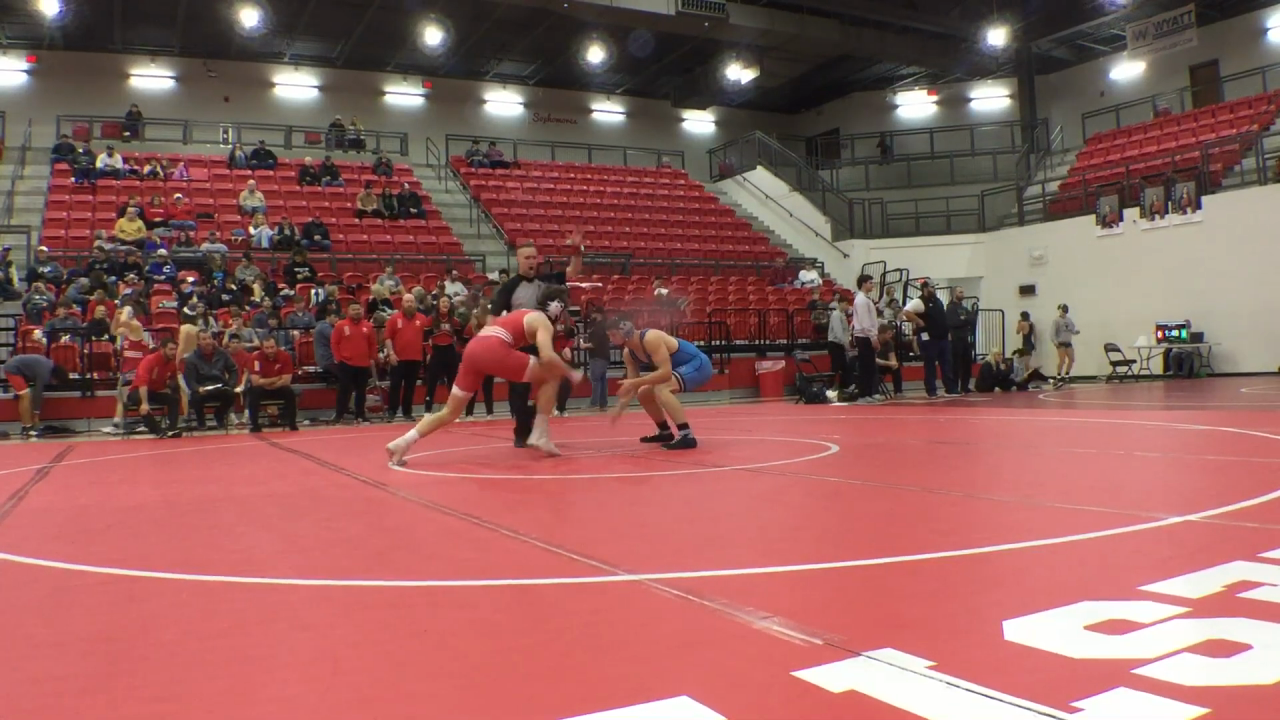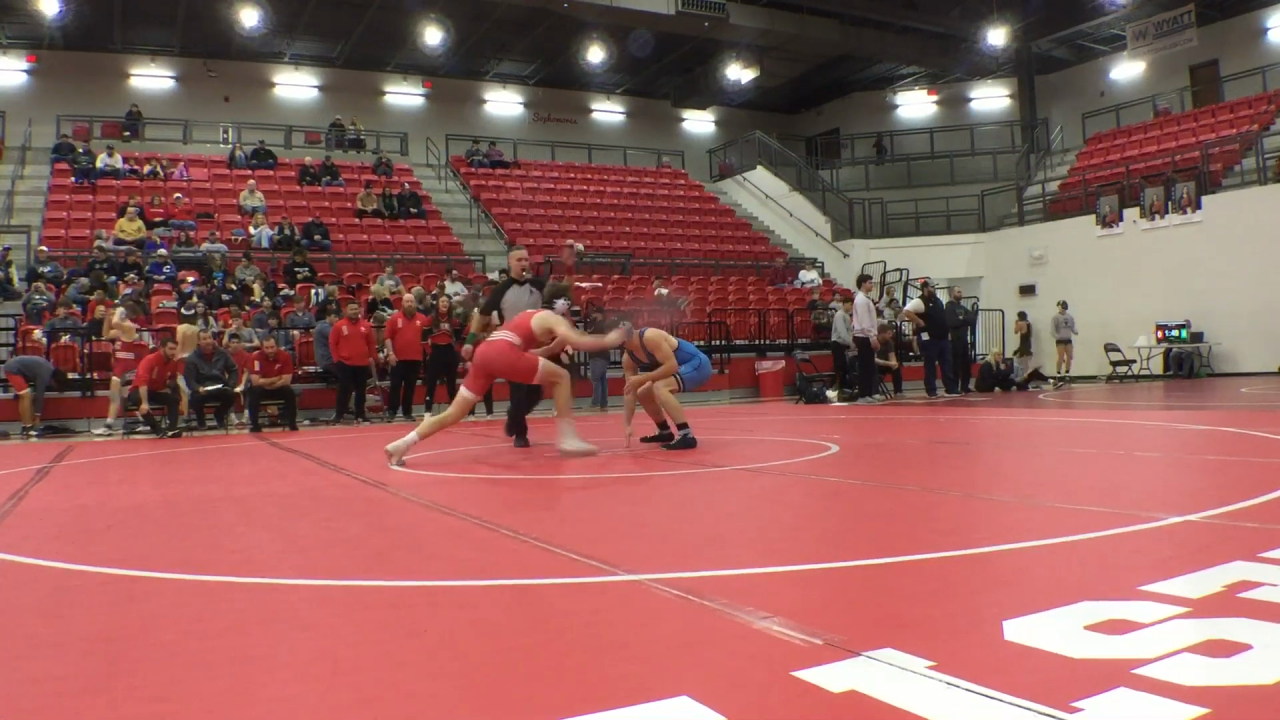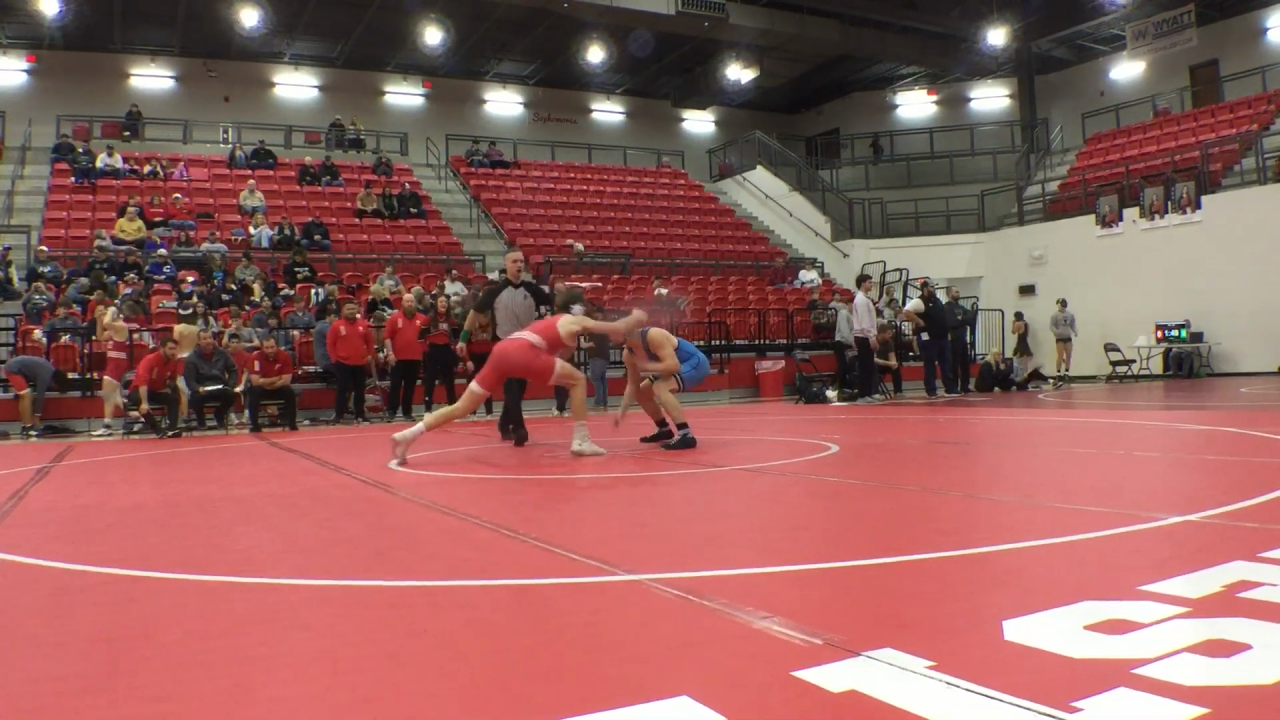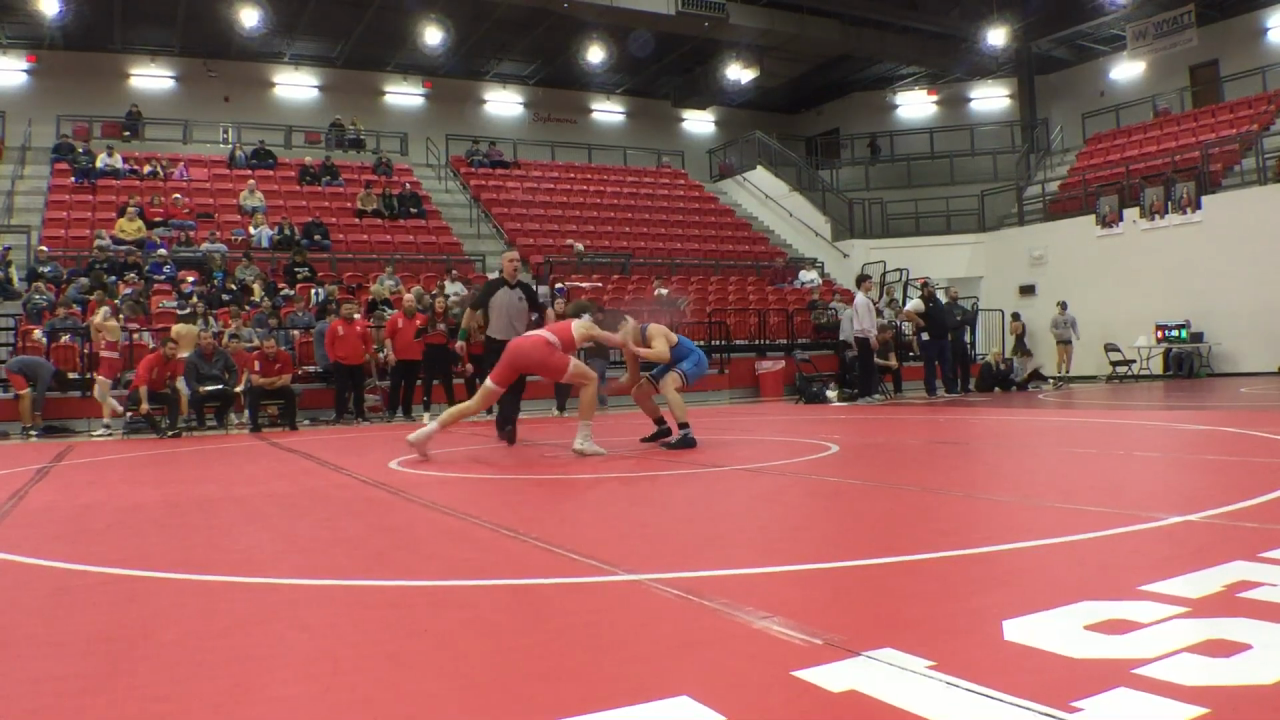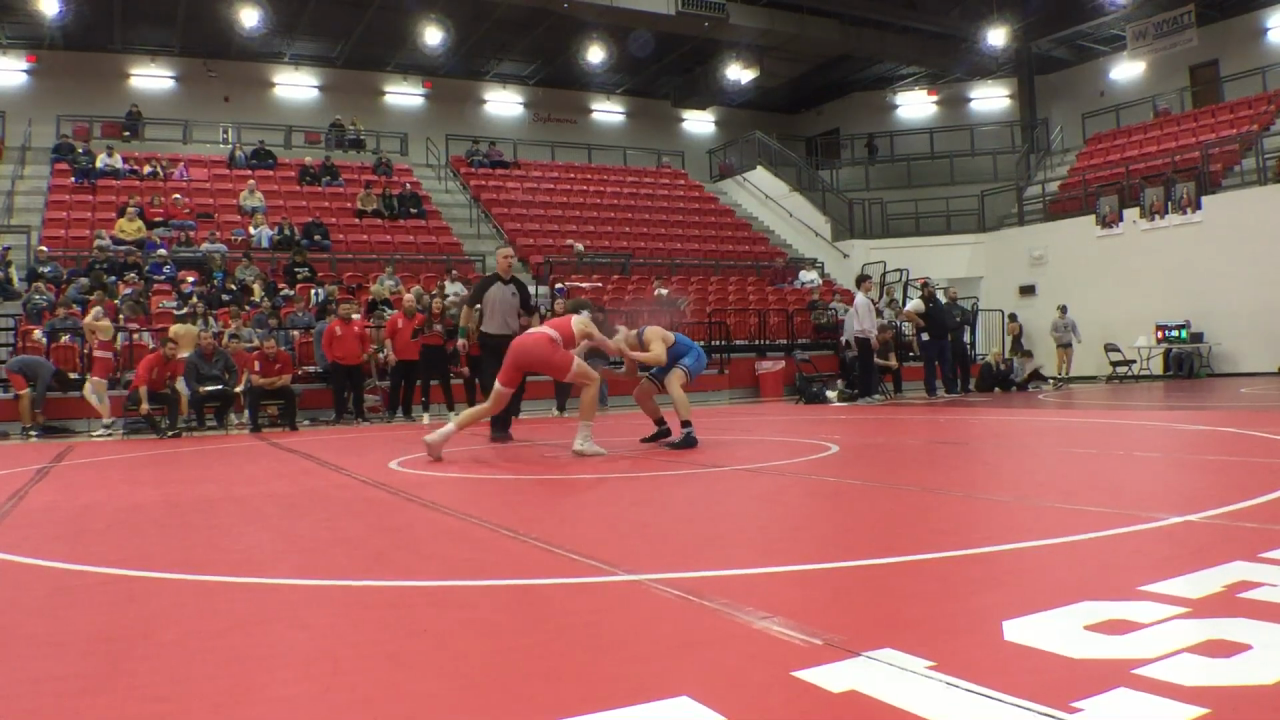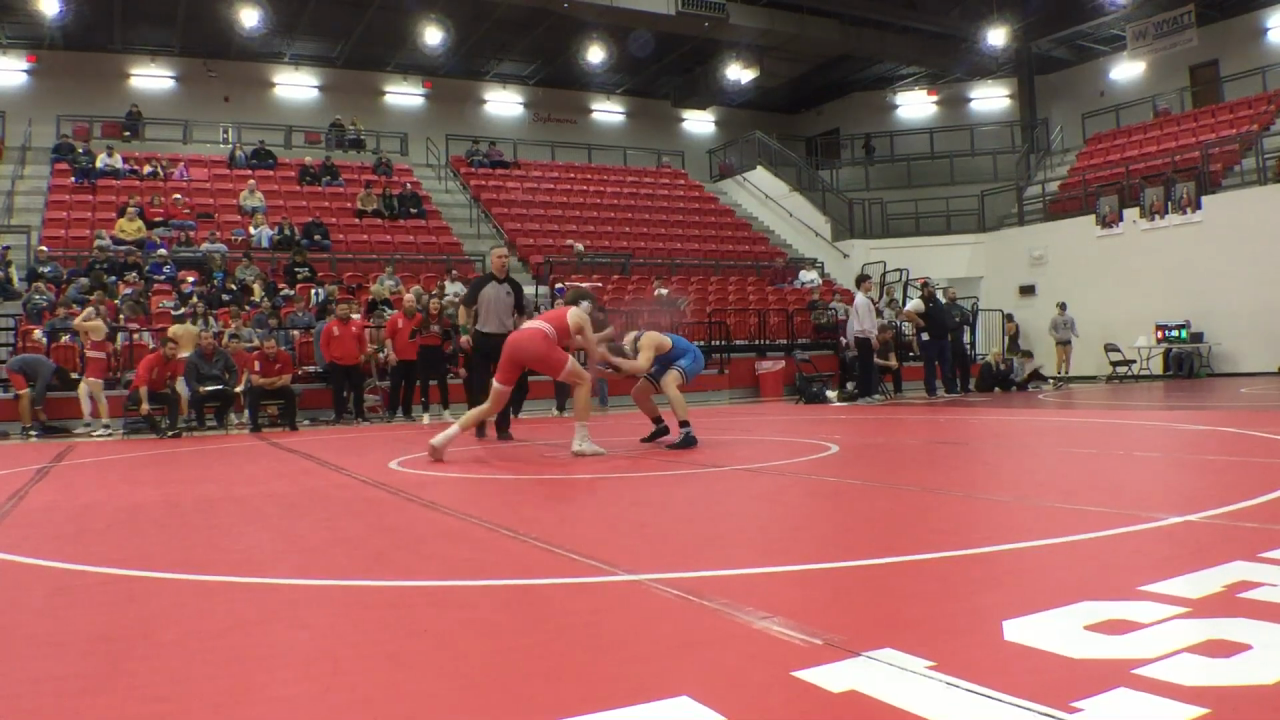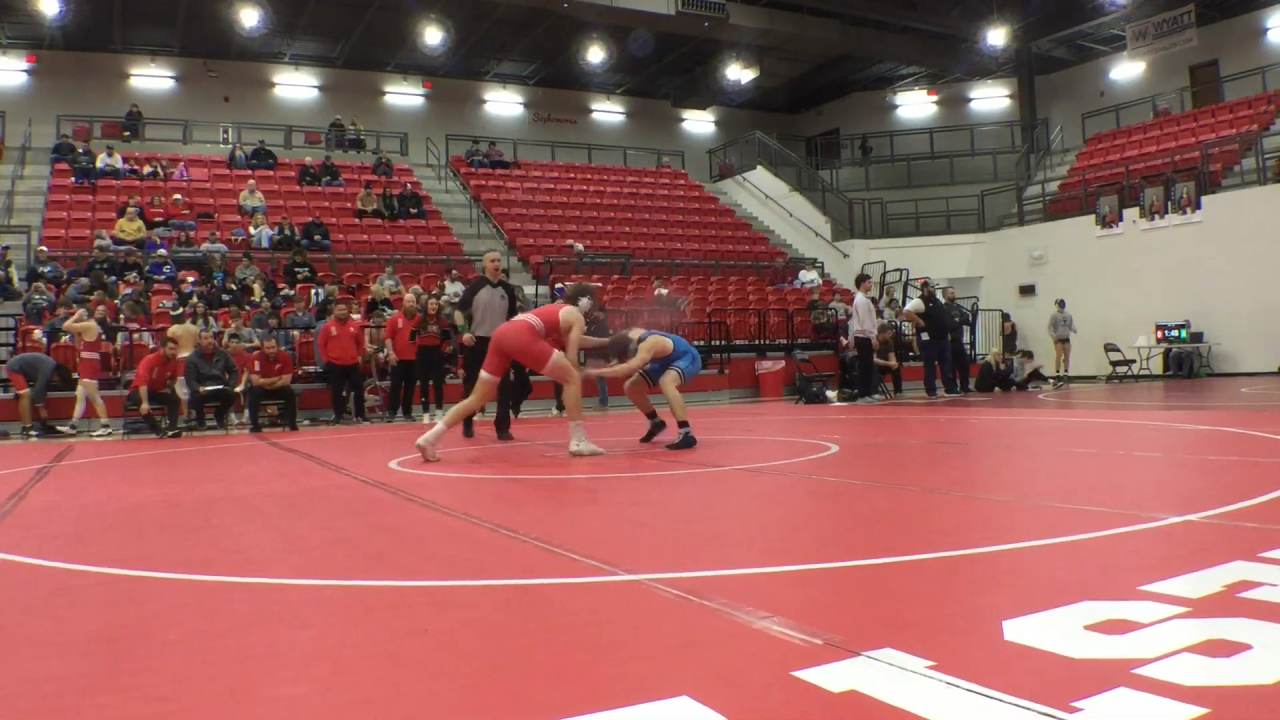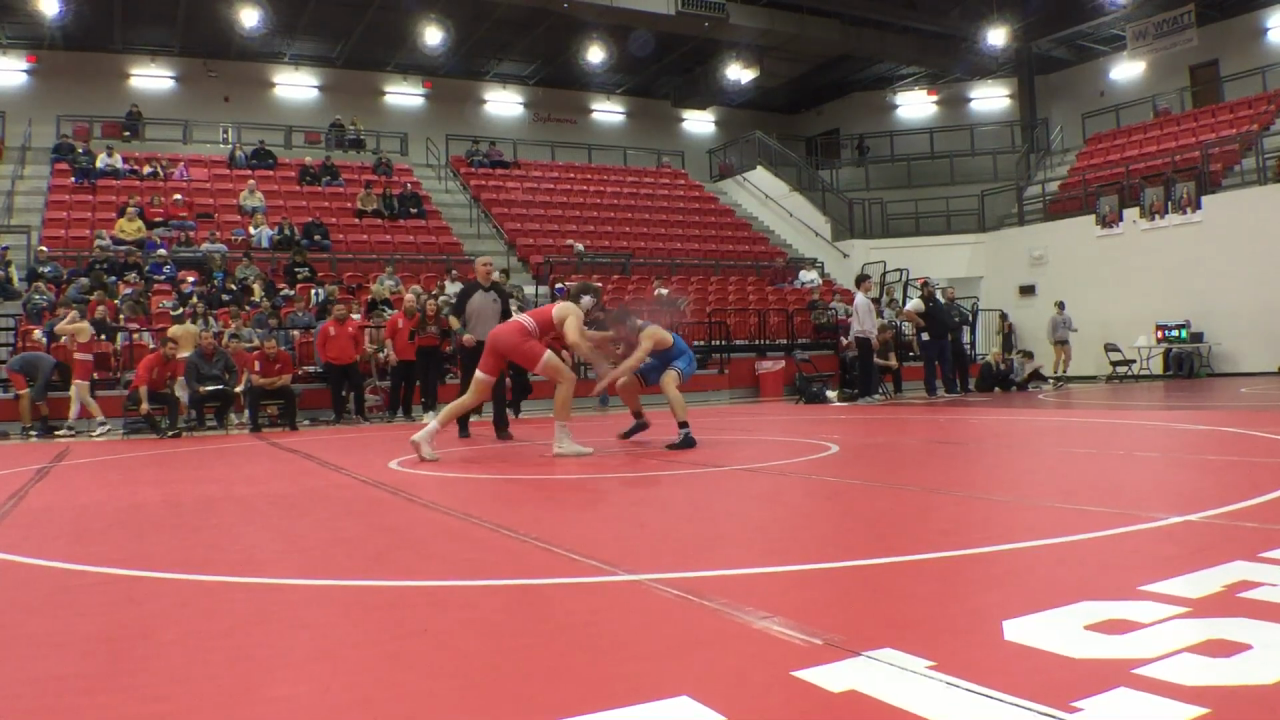
dt=0.1s
person 1, frame 1
left shoulder: (523, 314)
right shoulder: (544, 323)
right elbow: (548, 357)
right wrist: (571, 373)
left hip: (474, 348)
right hip: (493, 351)
left knee: (450, 413)
right knee: (552, 376)
left ankle: (401, 444)
right ankle: (540, 436)
person 1, frame 2
left shoulder: (529, 315)
right shoulder: (552, 319)
right elbow: (579, 342)
left wrist: (553, 347)
right wrist: (609, 340)
left hip: (484, 352)
right hip: (503, 354)
left knee: (452, 415)
right knee: (561, 378)
left ankle: (400, 445)
right ankle: (569, 440)
person 1, frame 3
left shoulder: (549, 321)
right shoulder: (575, 321)
right elbow: (615, 329)
right wrist: (635, 319)
left hip: (502, 349)
right hip: (522, 354)
left knee: (461, 408)
right knee: (578, 380)
left ankle: (406, 437)
right ankle: (581, 441)
person 1, frame 4
left shoulder: (557, 326)
right shoulder: (587, 327)
right elbow: (618, 341)
right wrist: (628, 327)
left hip: (515, 346)
right hip: (537, 351)
left knee: (477, 403)
right knee: (589, 379)
left ankle: (423, 434)
right ankle: (584, 441)
person 1, frame 5
left shoulder: (557, 322)
right shoulder: (585, 324)
right elbow: (612, 348)
left wrist: (583, 346)
left hip: (518, 344)
right hip: (540, 348)
left knee: (492, 406)
right knee: (592, 380)
left ankle: (439, 436)
right ankle: (584, 441)
person 1, frame 6
left shoulder: (558, 313)
right shoulder: (582, 317)
left elbow: (571, 342)
right elbow: (595, 356)
left wrist: (594, 340)
left hip: (514, 341)
right hip: (536, 344)
left knee: (493, 406)
right knee: (584, 380)
left ankle: (442, 439)
right ankle: (581, 441)
person 1, frame 7
left shoulder: (555, 309)
right shoulder: (577, 316)
left elbow: (577, 340)
right elbow: (571, 356)
left wrist: (603, 341)
left hip: (502, 332)
right hip: (522, 336)
left knee: (477, 398)
right knee: (572, 378)
left ankle: (430, 438)
right ankle: (578, 441)
person 1, frame 8
left shoulder: (562, 307)
right shoulder: (576, 311)
left elbow: (580, 336)
right elbow: (573, 341)
right wrist: (596, 359)
left hip: (498, 334)
right hip: (514, 337)
left knee: (472, 398)
right knee: (566, 379)
left ankle: (425, 436)
right ankle: (562, 442)
person 2, frame 1
left shoulder: (546, 281)
right shoulder: (509, 287)
left elbow: (573, 273)
right elbow: (493, 316)
left wrist: (576, 249)
right knee: (519, 390)
left ankle: (529, 427)
right ankle: (522, 433)
person 2, frame 2
left shoulder: (537, 285)
right shoulder: (501, 290)
right elbow: (481, 315)
right wrist: (470, 341)
left knee: (535, 391)
right knee: (519, 390)
left ankle: (513, 423)
right ankle: (520, 433)
person 2, frame 3
left shoulder: (532, 289)
right shoulder: (495, 290)
left elbow: (555, 303)
right elbow: (475, 312)
right wrist: (464, 338)
left knee: (517, 389)
right knee: (512, 388)
left ankle: (506, 425)
right ankle: (518, 430)
person 2, frame 4
left shoulder: (527, 290)
right shoulder: (491, 288)
left elbow: (544, 311)
right elbow: (472, 310)
right wrist: (461, 337)
right hip: (495, 344)
left knee: (515, 389)
right knee: (502, 387)
left ankle: (505, 427)
right ankle: (506, 426)
person 2, frame 5
left shoulder: (520, 286)
right shoulder: (485, 283)
left elbow: (532, 313)
right elbow: (468, 307)
right wrist: (462, 334)
left hip: (511, 340)
right hip: (488, 340)
left knee: (514, 385)
right knee: (489, 383)
left ankle: (502, 427)
right ankle: (497, 426)
person 2, frame 6
left shoulder: (514, 286)
right shoulder: (480, 283)
left elbow: (521, 314)
right elbow: (464, 307)
right wrist: (464, 332)
left hip: (505, 339)
right hip: (481, 339)
right knee: (479, 384)
left ankle: (503, 428)
right ankle: (480, 423)
person 2, frame 7
left shoulder: (507, 289)
right shoulder: (474, 287)
left elbow: (513, 317)
right elbow: (459, 311)
right wrist: (463, 331)
right hip: (476, 342)
left knee: (504, 386)
right knee: (472, 385)
left ankle: (503, 428)
right ankle: (467, 424)
person 2, frame 8
left shoulder: (500, 293)
right shoulder: (466, 292)
left elbow: (506, 319)
right elbow: (453, 316)
right wrist: (462, 334)
right hip: (471, 346)
left knee: (499, 387)
right knee: (467, 387)
left ankle: (502, 427)
right ankle: (463, 426)
